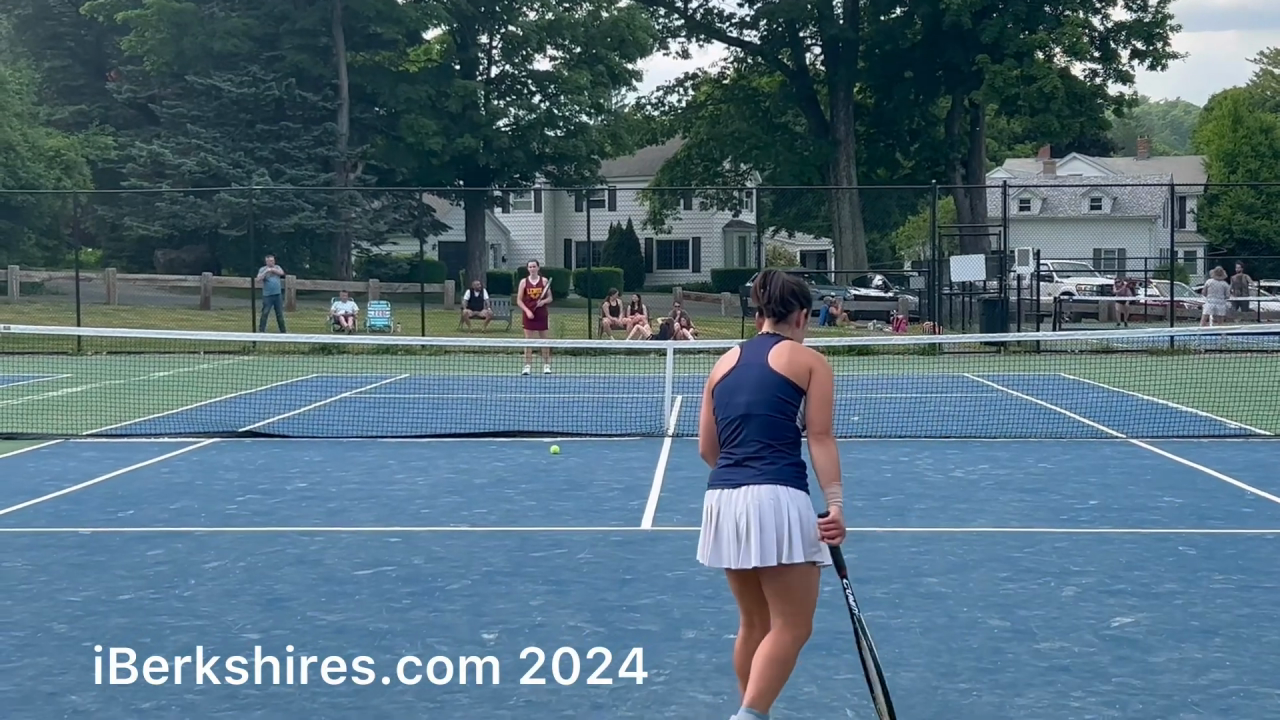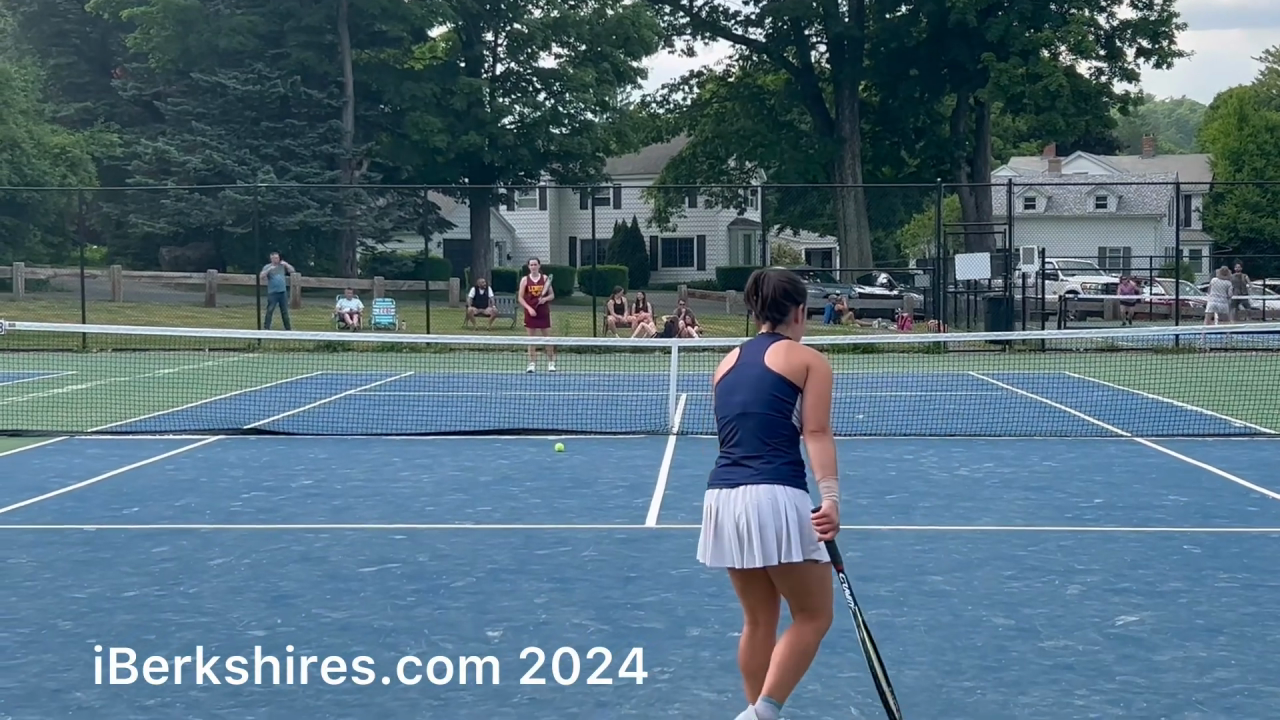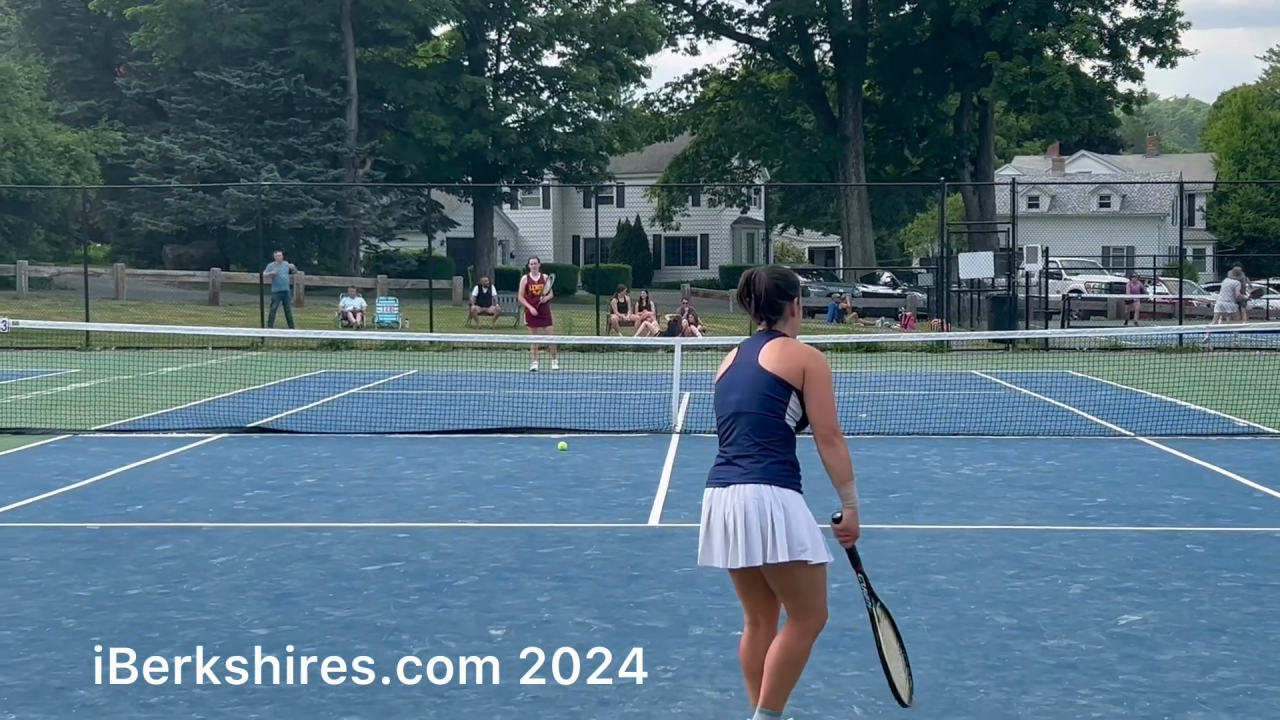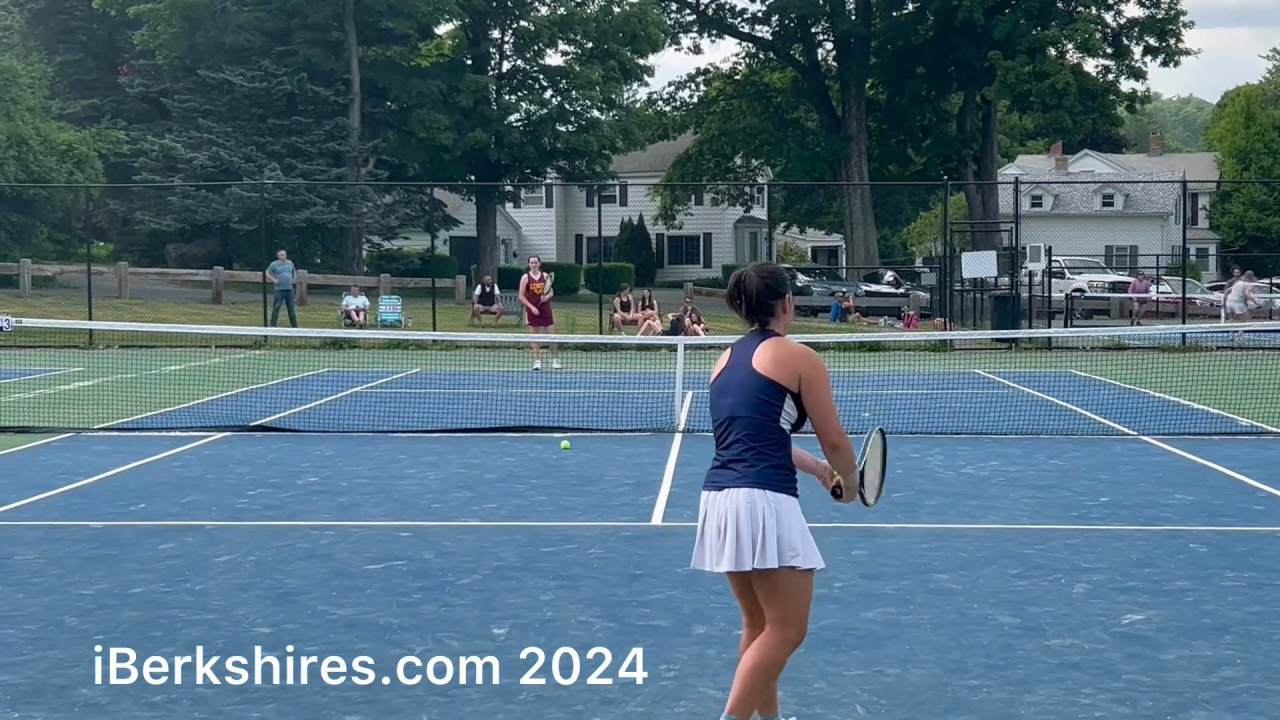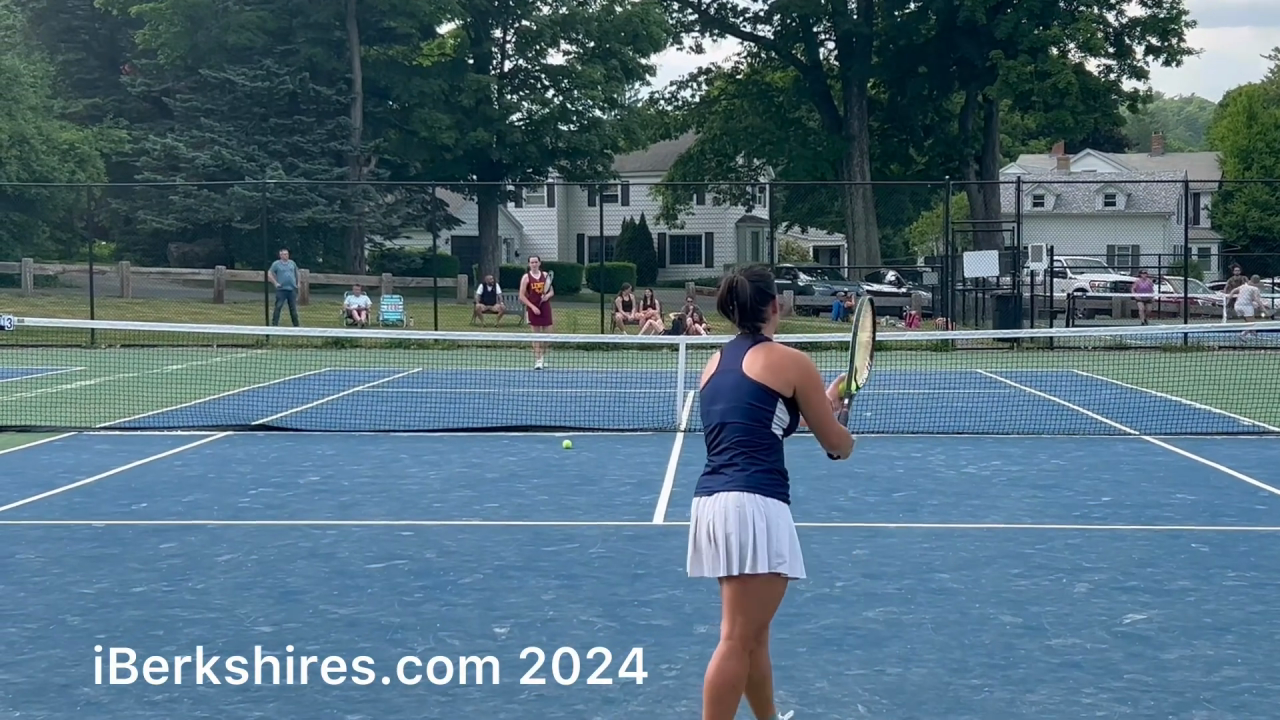
dt=0.2s
person 1, frame 1
left shoulder: (725, 362)
right shoulder: (810, 361)
right elbow: (820, 438)
right wrist: (835, 504)
left hip: (722, 499)
right hip: (777, 499)
left knee: (753, 624)
right knee: (790, 628)
person 1, frame 2
left shoulder: (728, 362)
right shoulder: (809, 359)
right elbow: (816, 433)
right wrist: (830, 498)
left hip: (723, 497)
right hip: (777, 498)
left knee: (758, 621)
right knee: (814, 617)
person 1, frame 3
left shoulder: (731, 360)
right shoulder: (805, 357)
right elbow: (828, 437)
right wrist: (849, 504)
left hip: (722, 495)
right hip: (768, 498)
left knee: (760, 621)
right knee: (807, 618)
person 1, frame 4
left shoulder: (726, 359)
right shoulder: (799, 357)
right elbow: (833, 439)
left wrist: (814, 468)
right wrist: (850, 481)
left hip: (719, 498)
right hip: (763, 503)
left knee: (759, 625)
right knee: (785, 631)
person 1, frame 5
left shoulder: (715, 363)
right shoulder: (790, 361)
right elbow: (834, 440)
left wrist: (821, 404)
right wrist: (845, 443)
left hip: (710, 503)
right hip: (754, 506)
left knee: (750, 633)
right knee: (739, 640)
